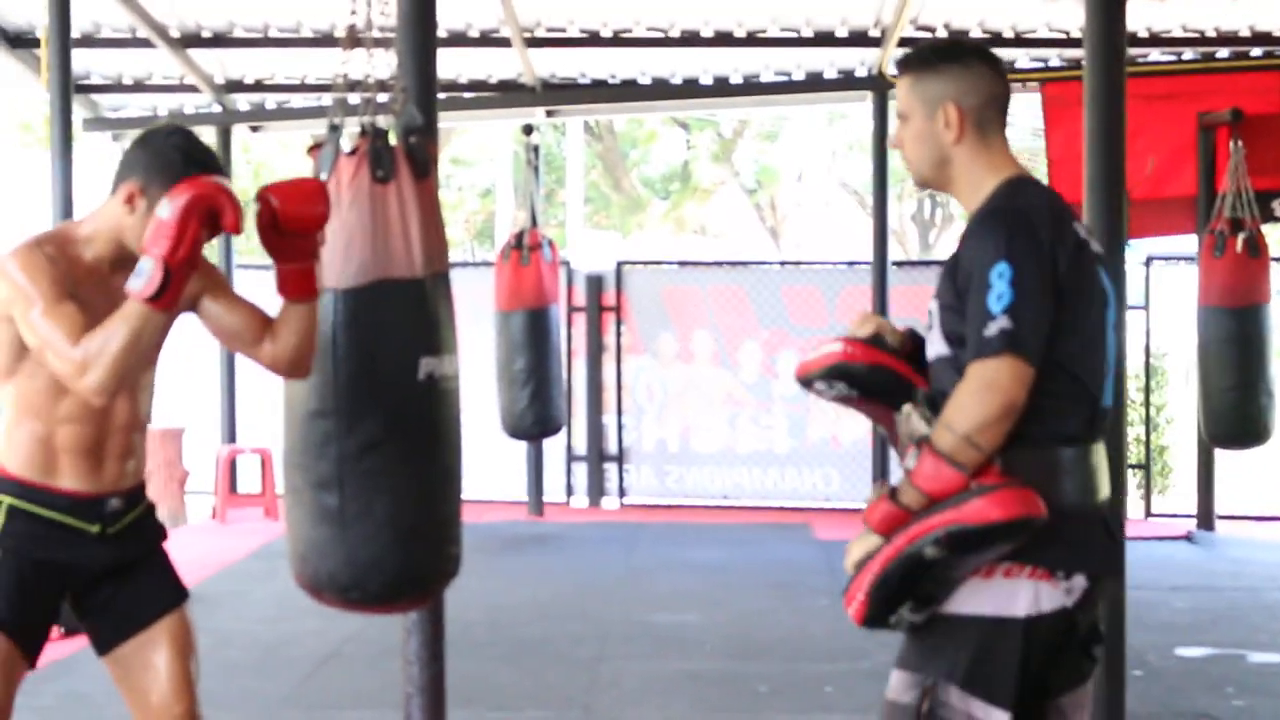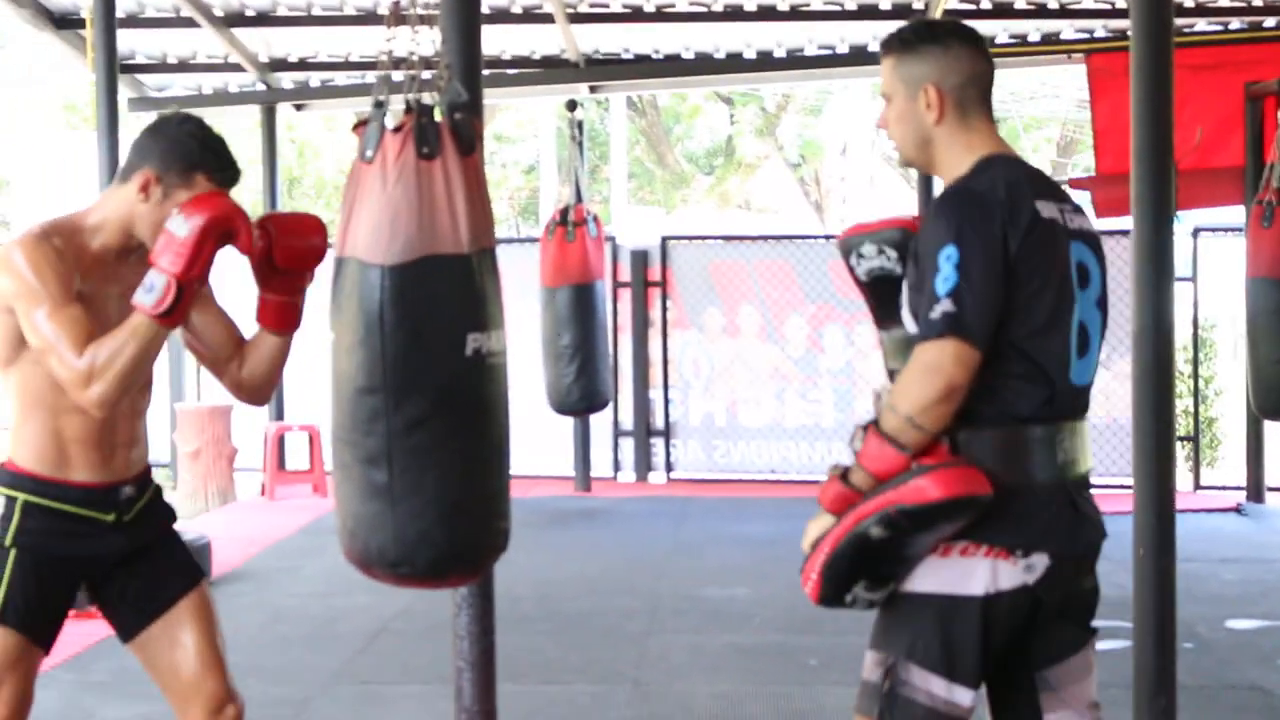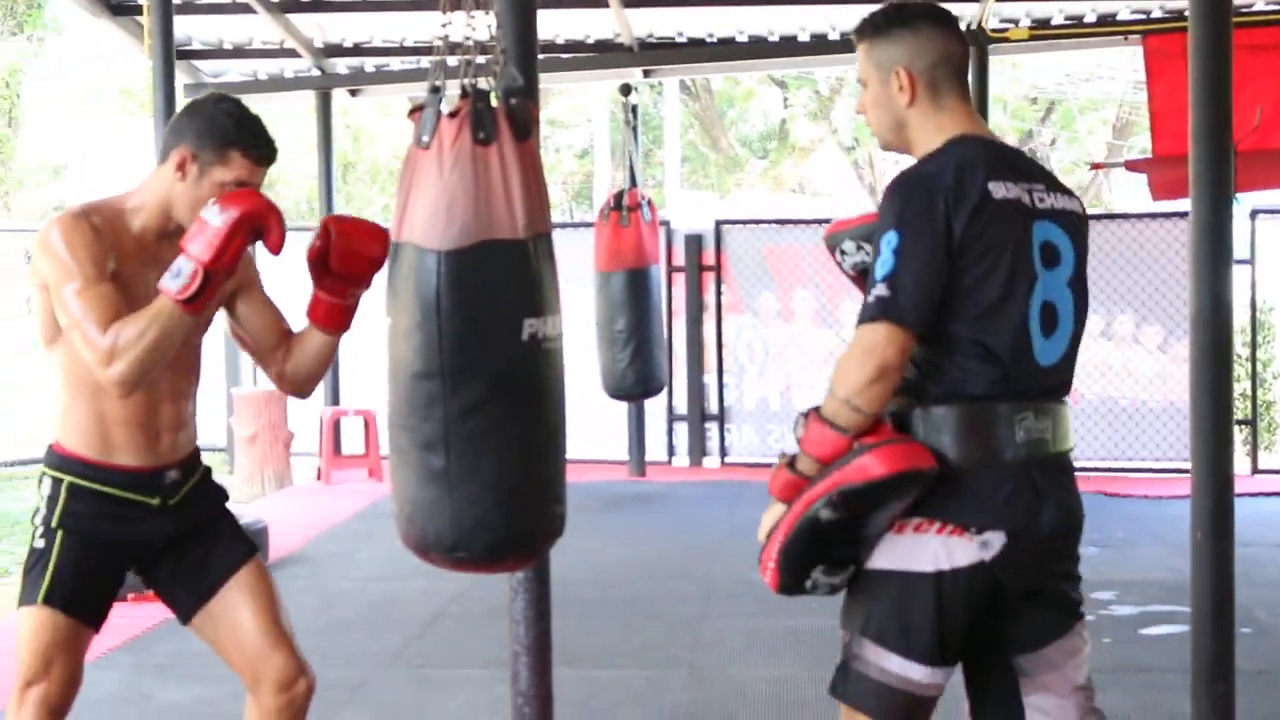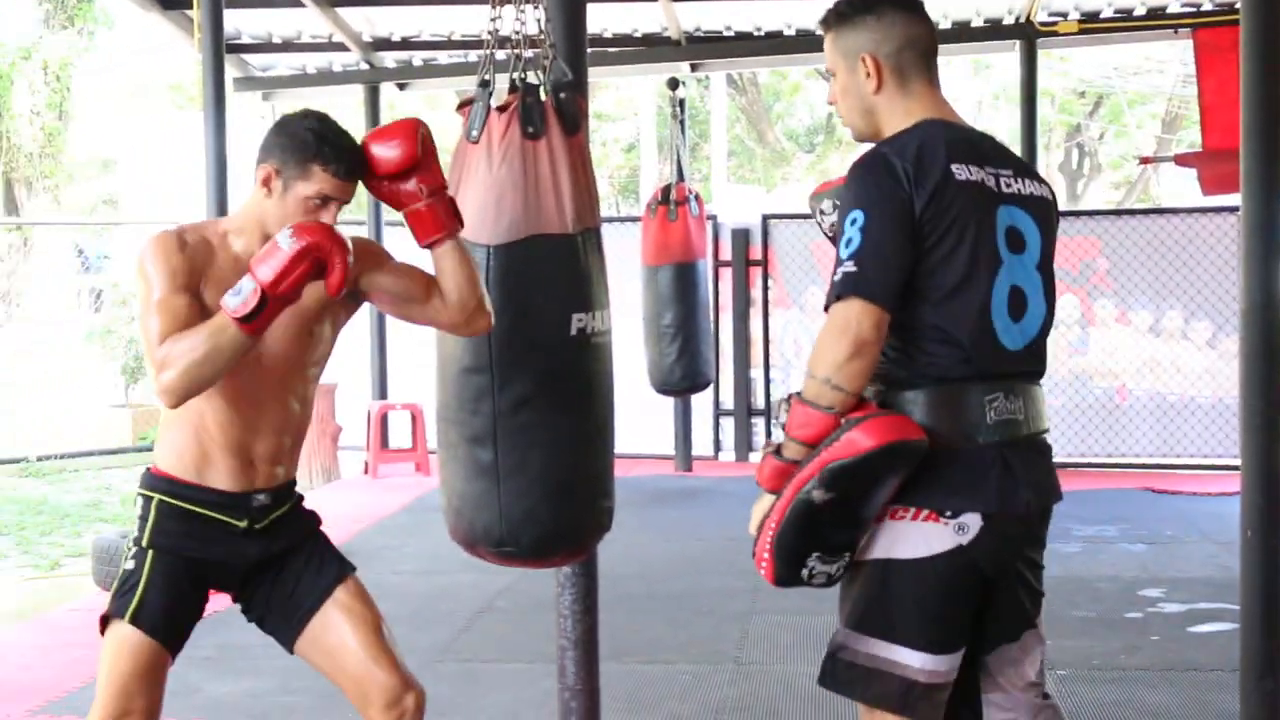
dt=0.2s
person 1, frame 1
left shoulder: (1006, 227)
right shoulder: (1051, 222)
left elbow: (997, 389)
right wrist: (905, 358)
left hip: (1012, 541)
right hip: (1064, 532)
person 1, frame 2
left shoulder: (970, 206)
right shoulder: (1058, 210)
left elbow: (943, 372)
left wrist: (849, 494)
right wrist: (915, 298)
left hip: (983, 518)
right hip: (1059, 509)
person 1, frame 3
left shoulder: (925, 190)
right shoulder: (1053, 195)
left elbow: (878, 357)
left wrist: (799, 483)
left hip: (950, 497)
right hip: (1040, 488)
person 1, frame 4
left shoulder: (886, 169)
right shoulder: (1022, 177)
left elbow: (856, 335)
left wrist: (786, 472)
left hip: (930, 481)
right hip: (1011, 471)
person 2, frame 1
left shoulder: (185, 270)
left elbow: (290, 356)
right elbow: (96, 379)
left wrist: (296, 258)
right wrist: (161, 268)
left hip: (123, 525)
person 2, frame 2
left shoulder: (179, 260)
left elbow: (250, 382)
right elbow: (94, 388)
left wrist: (283, 289)
right wrist: (172, 276)
left hip: (133, 511)
person 2, frame 3
left shoulder: (229, 247)
right shoulder: (75, 235)
left elbow: (293, 375)
right elbow: (116, 369)
left wrist: (339, 290)
right wrist: (201, 265)
left hip: (186, 496)
right hip: (89, 499)
person 2, frame 4
left shoulder: (343, 264)
right shoulder: (176, 253)
left elbow: (470, 318)
right elbow: (172, 379)
left wrist: (426, 199)
right wrist: (265, 287)
left hip: (278, 523)
right hip: (182, 515)
